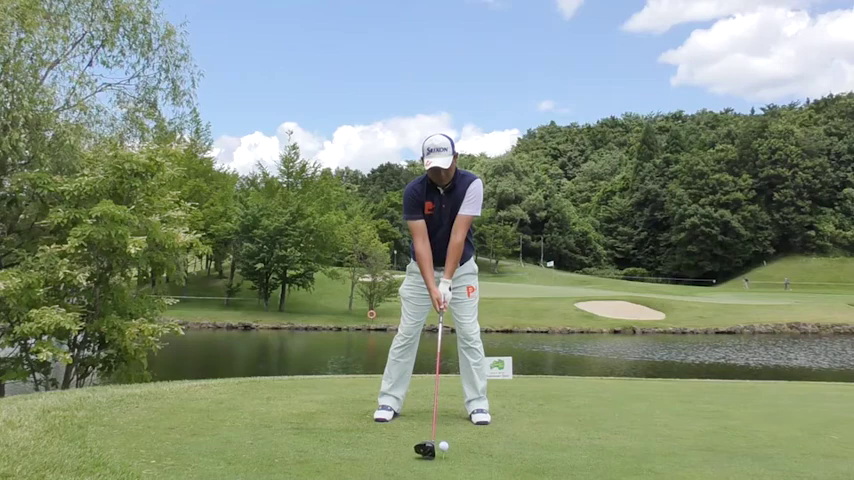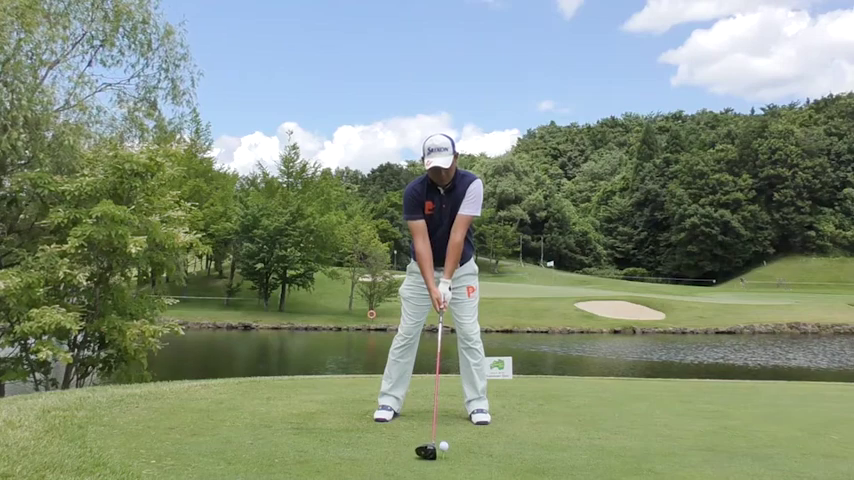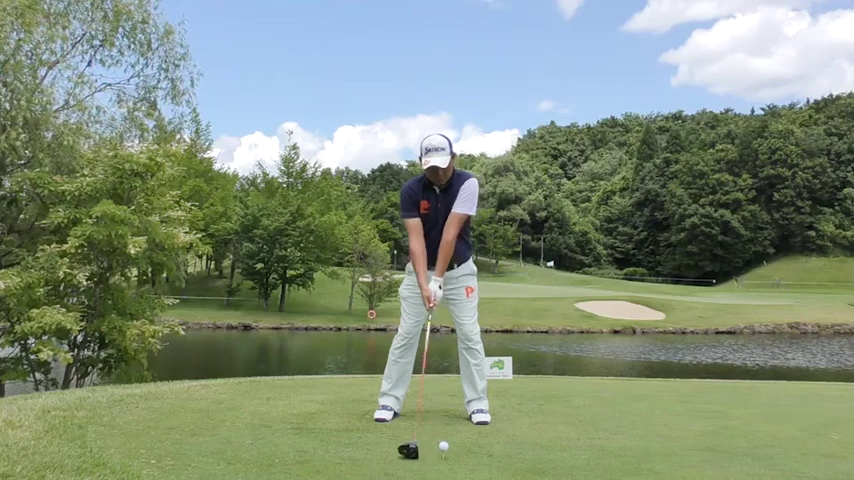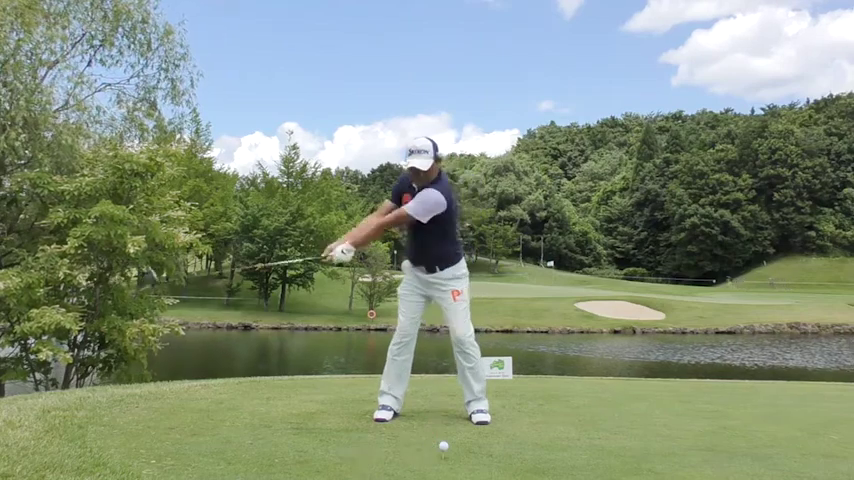
dt=0.4s
person 1, frame 1
left shoulder: (472, 184)
right shoulder: (414, 191)
left elbow: (458, 234)
right elbow: (420, 241)
left wrist: (447, 280)
right wrist: (431, 286)
left hip: (461, 270)
right hip: (421, 270)
left knee: (469, 334)
right knee: (407, 333)
left ankle: (477, 403)
right ankle: (389, 401)
person 1, frame 2
left shoulder: (471, 184)
right shoulder: (414, 191)
left elbow: (457, 235)
right elbow: (421, 241)
left wrist: (446, 281)
right wrist: (431, 286)
left hip: (461, 270)
right hip: (421, 270)
left knee: (469, 334)
right knee: (406, 333)
left ankle: (477, 403)
right ankle: (389, 401)
person 1, frame 3
left shoulder: (467, 184)
right shoulder: (410, 190)
left elbow: (451, 233)
right elbow: (416, 239)
left wrist: (438, 279)
right wrist: (423, 283)
left hip: (459, 270)
right hip: (420, 269)
left knee: (469, 334)
right knee: (406, 334)
left ankle: (477, 403)
right ankle: (389, 401)
person 1, frame 4
left shoulder: (436, 195)
right shoulder: (406, 183)
left elbow: (390, 223)
right elbow: (378, 215)
left wrist: (352, 247)
right wrist: (346, 240)
left hip: (448, 273)
right hip: (415, 271)
left knee: (462, 336)
right knee: (403, 335)
left ankle: (477, 403)
right ankle: (389, 401)
